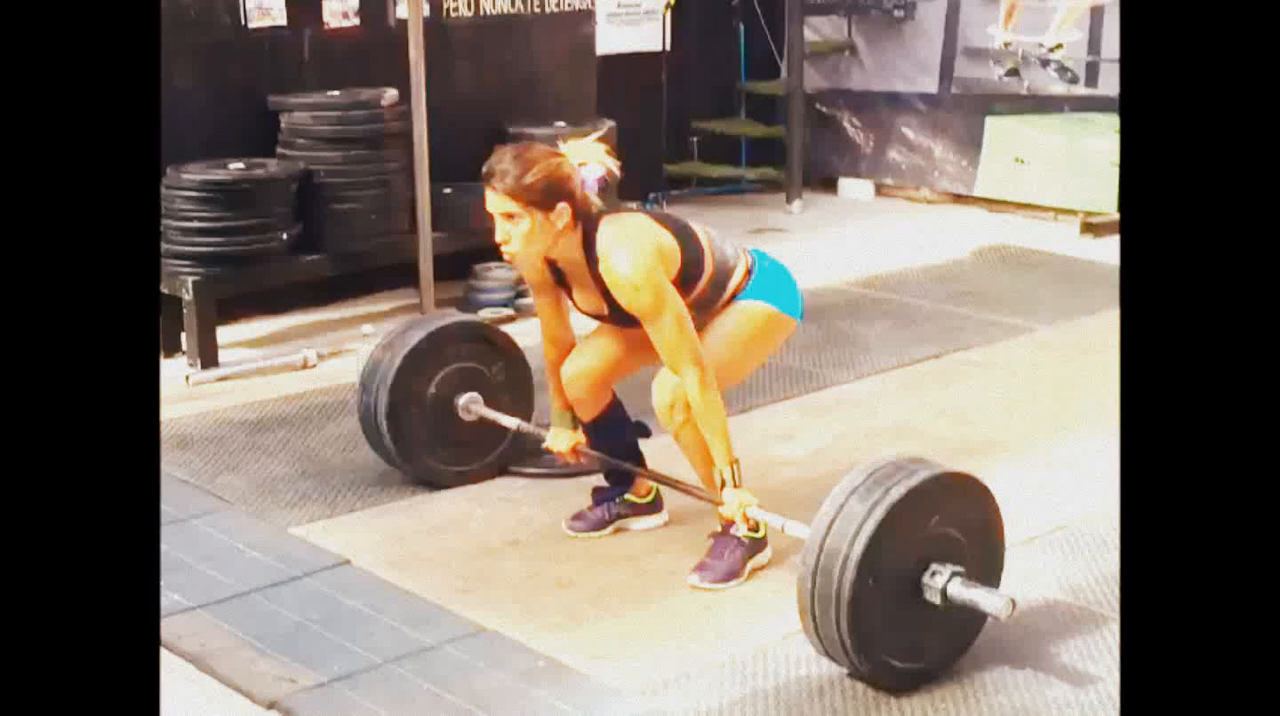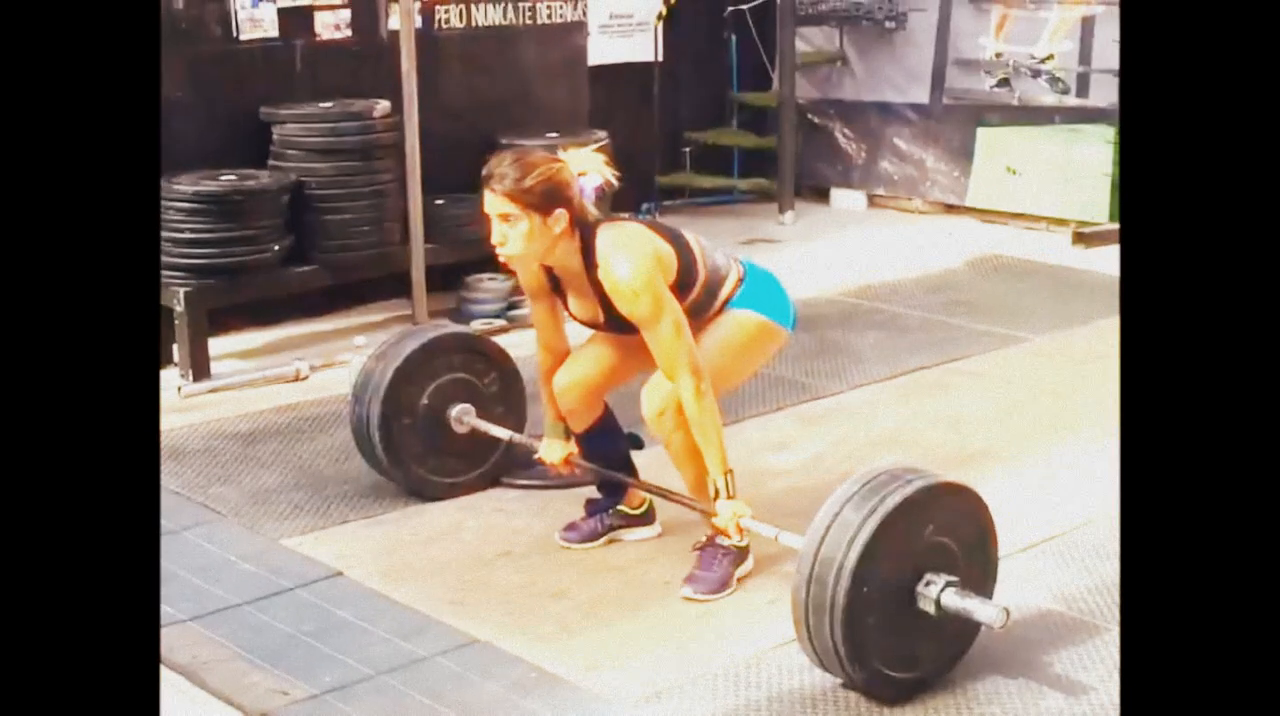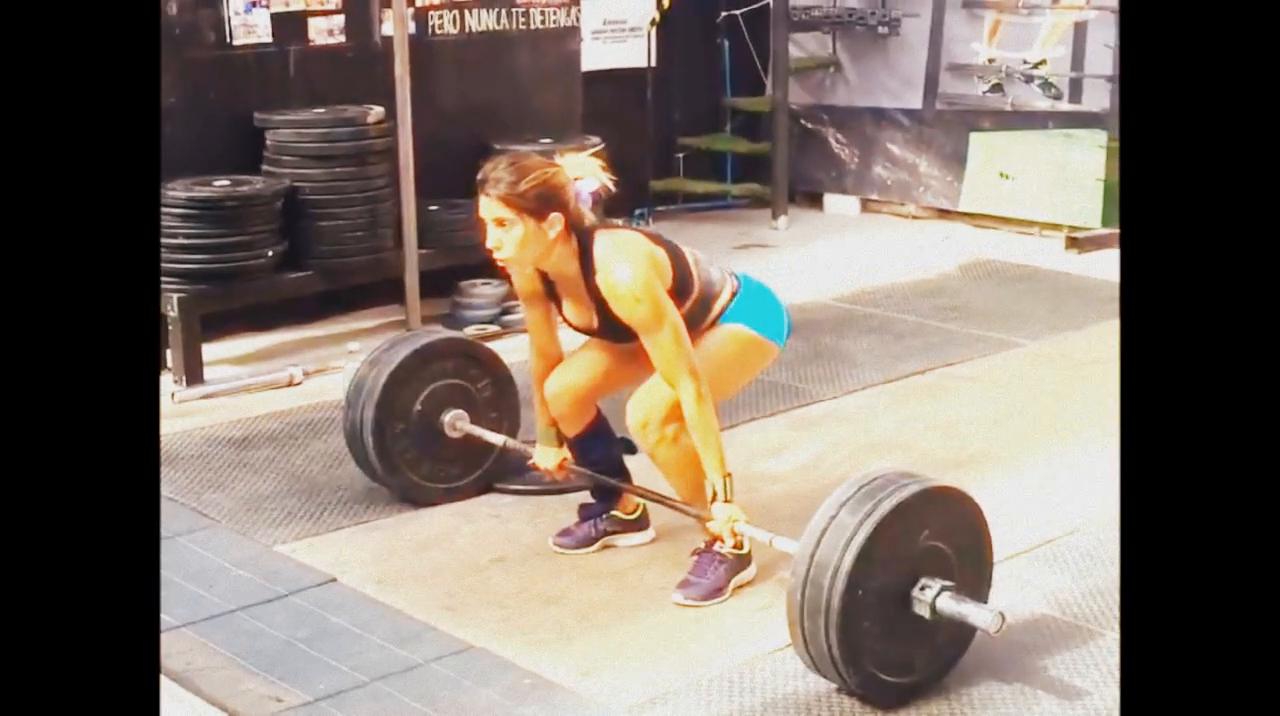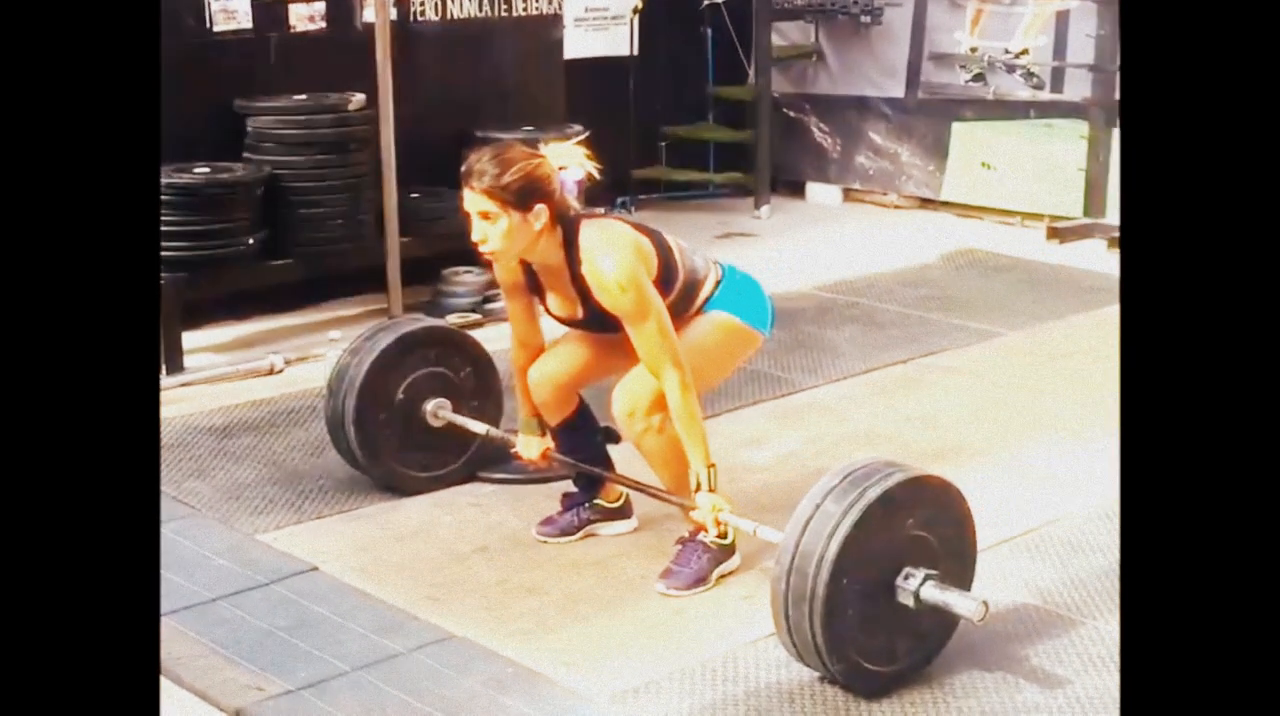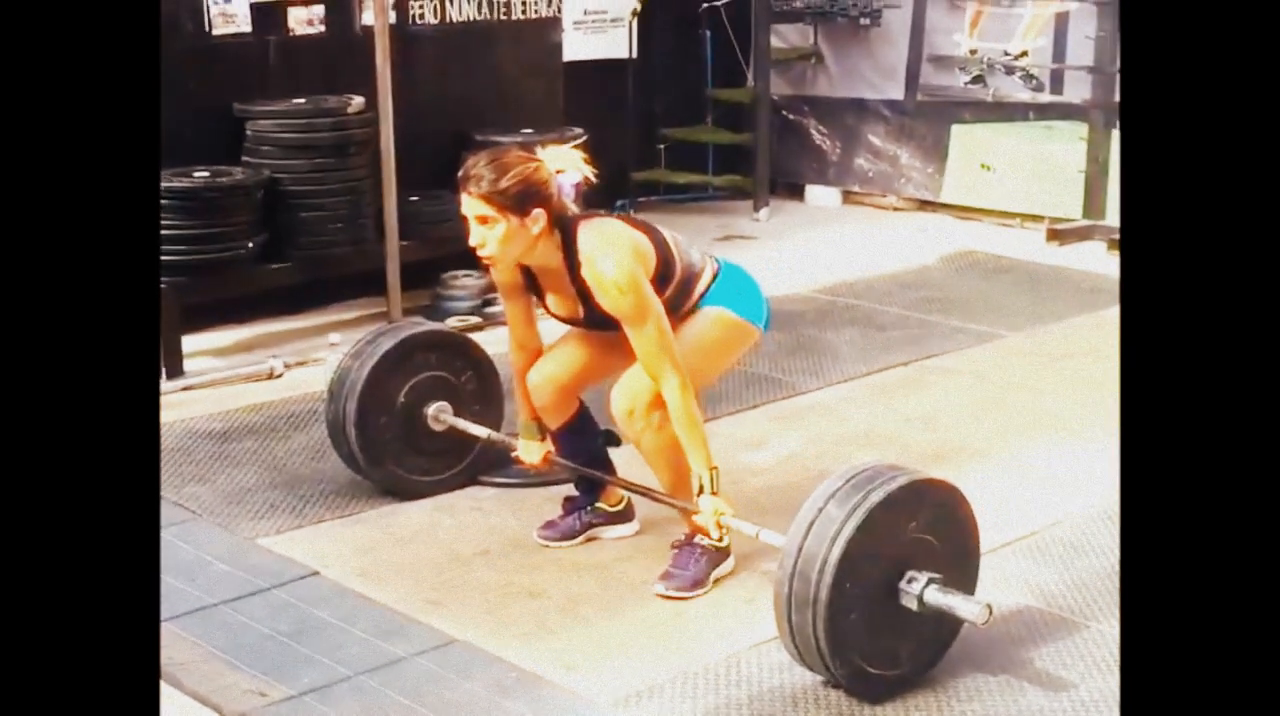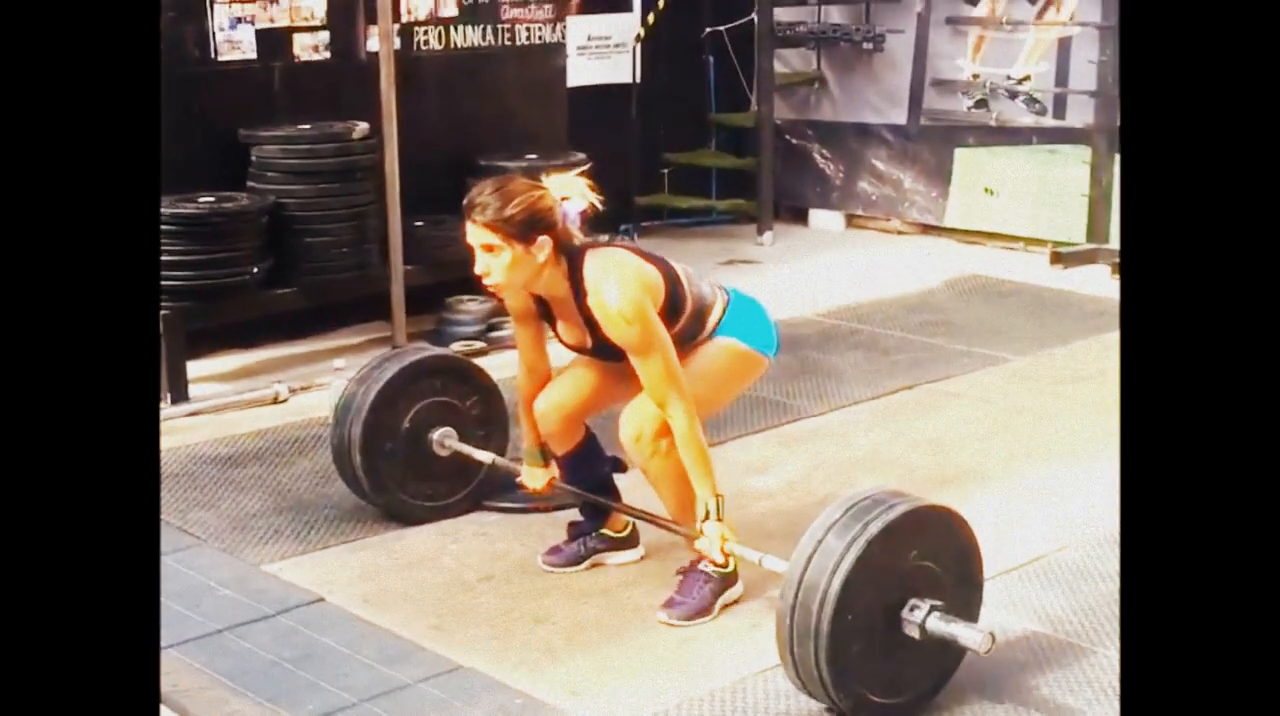
dt=0.5s
person 1, frame 1
left shoulder: (624, 261)
right shoulder: (535, 254)
left elbow: (694, 374)
right elbow: (557, 342)
left wrist: (731, 481)
right wrist: (563, 420)
left hip: (758, 294)
right hip: (690, 297)
left knee: (672, 395)
right knee: (580, 374)
left ankle: (743, 529)
right ankle: (636, 495)
person 1, frame 2
left shoulder: (622, 267)
right shoulder: (533, 260)
left elbow: (690, 381)
right elbow: (550, 349)
left wrist: (723, 490)
right wrist: (555, 431)
left hip: (748, 304)
right hip: (684, 307)
left knee: (662, 402)
right knee: (572, 385)
left ankle: (727, 540)
right ankle: (628, 505)
person 1, frame 3
left shoulder: (620, 272)
right shoulder: (528, 267)
left elbow: (688, 386)
right elbow: (545, 355)
left wrist: (721, 494)
right wrist: (548, 437)
left hip: (743, 316)
right hip: (677, 317)
left knee: (647, 414)
right knee: (563, 391)
left ankle: (728, 546)
right ankle: (622, 512)
person 1, frame 4
left shoulder: (605, 263)
right shoulder: (511, 258)
left elbow: (673, 376)
right elbow: (526, 346)
left wrist: (705, 483)
right wrist: (529, 426)
left hip: (726, 305)
right hip: (662, 307)
left knee: (633, 404)
right knee: (546, 380)
left ankle: (711, 537)
right ankle: (605, 499)
person 1, frame 5
left shoulder: (604, 264)
right shoulder: (510, 260)
left elbow: (670, 378)
right elbow: (525, 349)
left wrist: (706, 486)
right wrist: (530, 430)
left hip: (722, 300)
right hip: (658, 303)
left knee: (633, 400)
right knee: (547, 382)
left ankle: (708, 538)
right ankle: (605, 503)
person 1, frame 6
left shoulder: (611, 294)
right shoulder: (521, 285)
left elbow: (677, 407)
right elbow: (532, 375)
left wrist: (710, 512)
right wrist: (534, 456)
left hip: (732, 331)
right hip: (667, 333)
left knee: (641, 427)
right knee: (553, 409)
left ankle: (715, 564)
right ankle: (610, 529)
